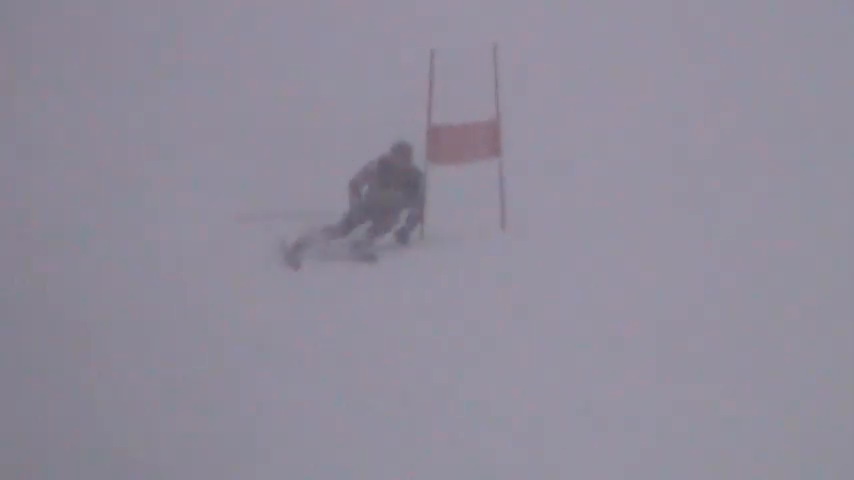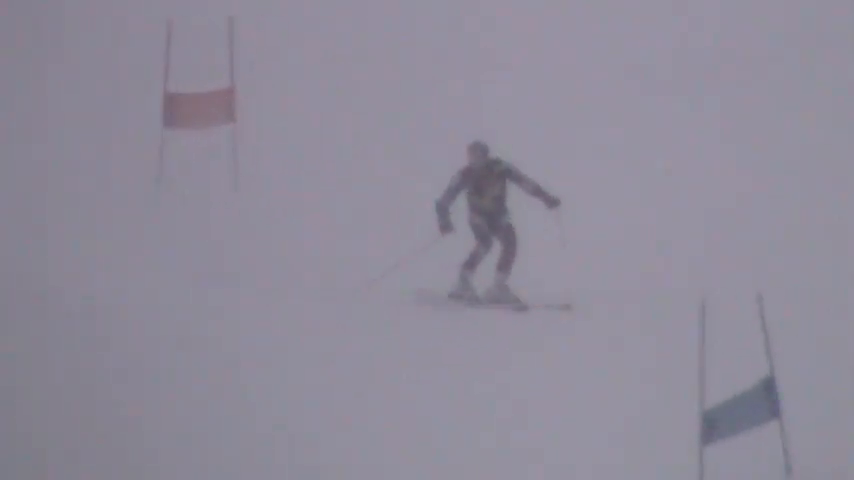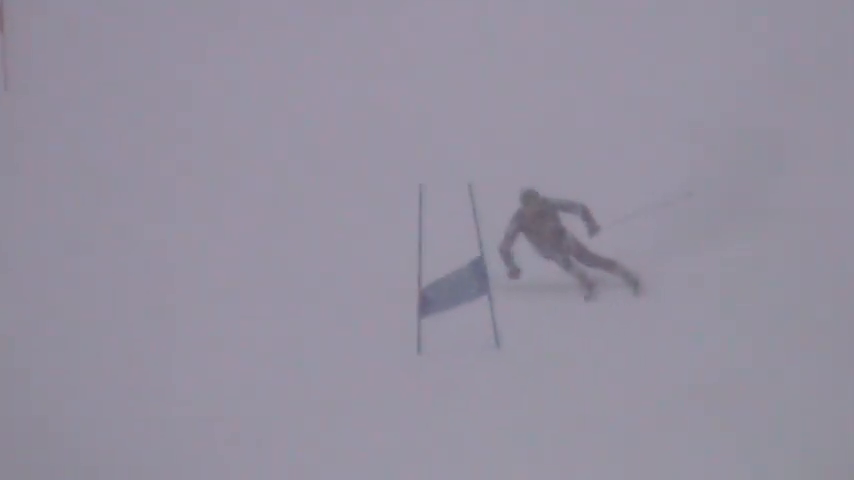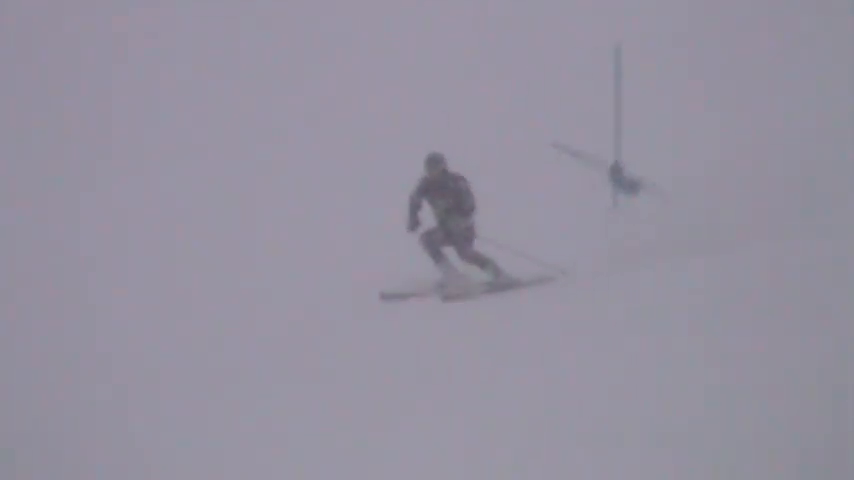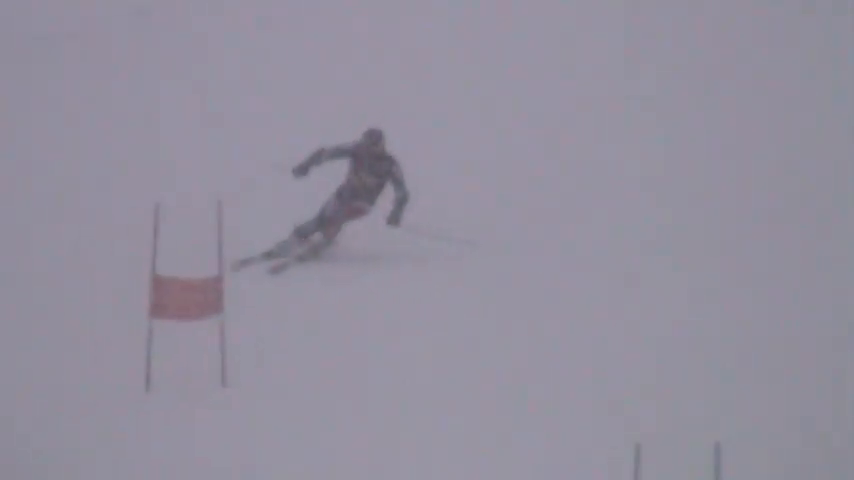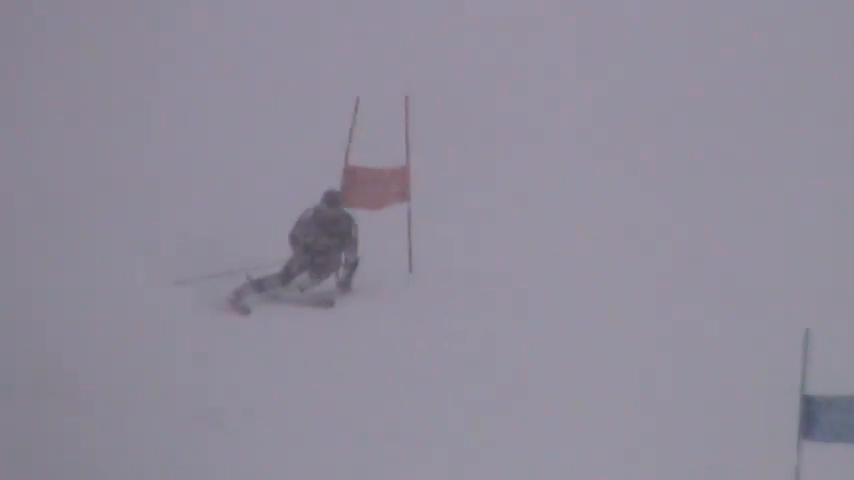
dt=0.7s
person 1, frame 1
left shoulder: (415, 177)
right shoulder: (379, 165)
left elbow: (418, 208)
right elbow: (355, 184)
left wrist: (406, 230)
right wrist: (356, 208)
left hip: (391, 211)
right hip: (369, 205)
right knee: (344, 228)
person 1, frame 2
left shoulder: (499, 167)
right shoulder: (464, 175)
left elbow: (524, 181)
right elbow: (443, 203)
left wrist: (546, 196)
right wrist: (443, 221)
left hip: (499, 215)
right hip: (478, 217)
left knee: (510, 244)
right knee: (484, 245)
left ankle: (498, 289)
right ankle: (463, 285)
person 1, frame 3
left shoulder: (549, 204)
right shoulder: (518, 220)
left elbow: (578, 207)
right elbow: (504, 247)
left wrist: (590, 222)
right wrist: (510, 266)
left hip: (563, 239)
right hip: (547, 249)
left knee: (586, 257)
right knee: (559, 257)
left ankle: (627, 276)
right ankle: (585, 281)
person 1, frame 4
left shoulder: (457, 181)
right shoulder: (425, 183)
left elbow: (470, 205)
right elbow: (414, 200)
right wrist: (414, 218)
left hip: (462, 226)
right hip: (445, 228)
left knee: (464, 253)
right knee: (425, 238)
left ankle: (500, 275)
right ankle: (451, 275)
person 1, frame 5
left shoulder: (390, 164)
right shoulder: (357, 149)
left elbow: (402, 193)
right elbow: (327, 152)
left wrist: (396, 213)
right wrist: (305, 165)
left hip: (362, 204)
right hip: (344, 195)
left knee: (335, 219)
right knee: (317, 223)
right ankle: (281, 248)
person 1, frame 6
left shoulder: (348, 223)
right shoulder: (313, 213)
left elbow: (352, 254)
right elbow: (295, 236)
left wrist: (347, 278)
right wrist: (300, 255)
left hip: (325, 260)
right hip: (306, 255)
left knee: (333, 261)
right knee: (283, 278)
left ankle: (306, 288)
right ankle: (241, 292)
